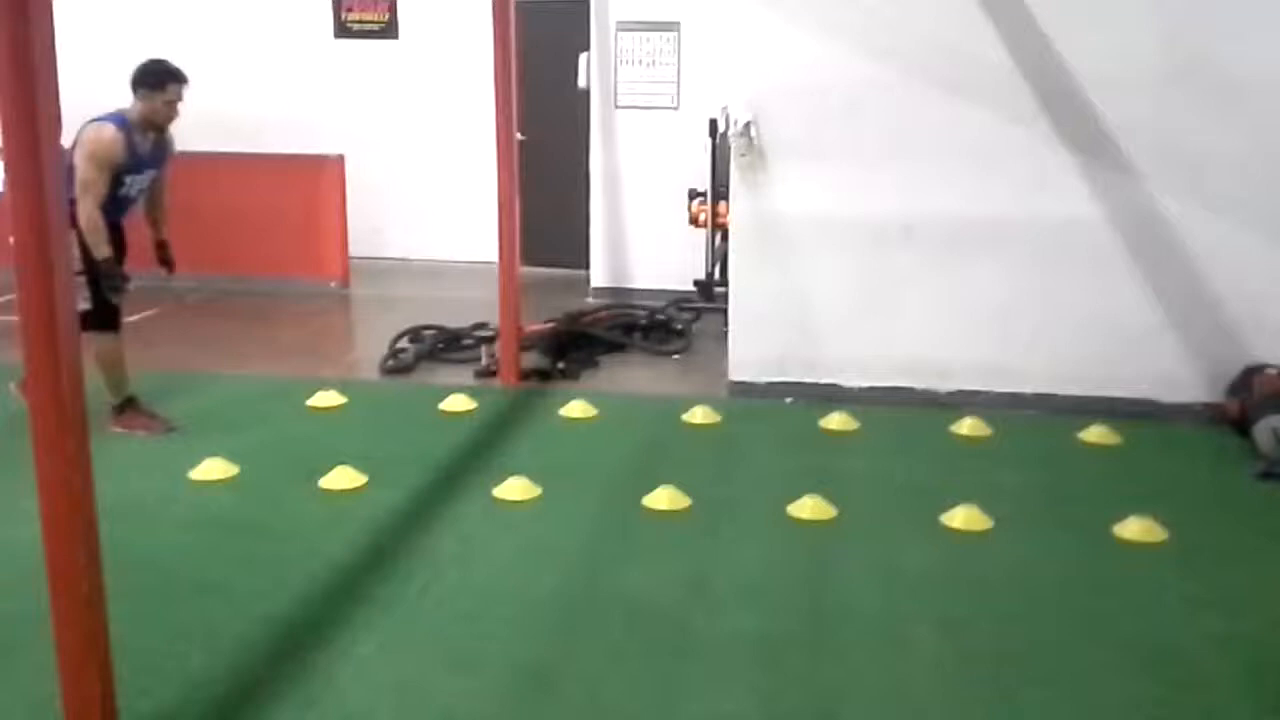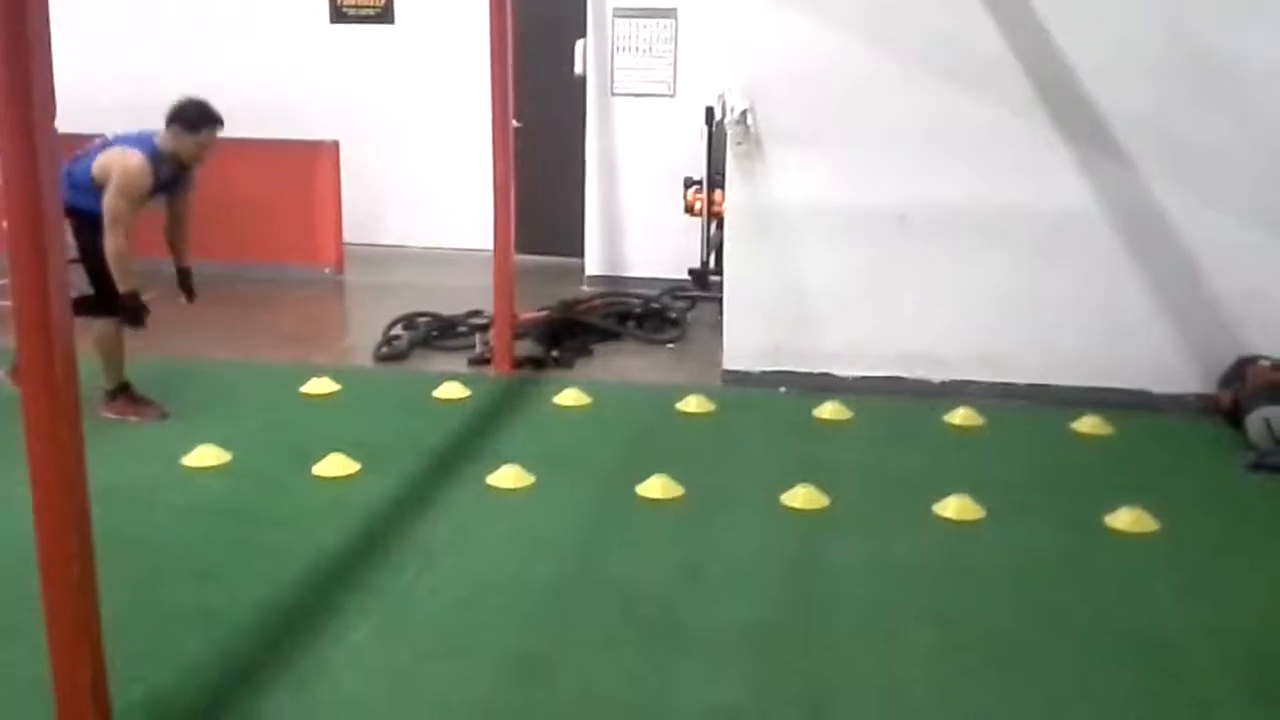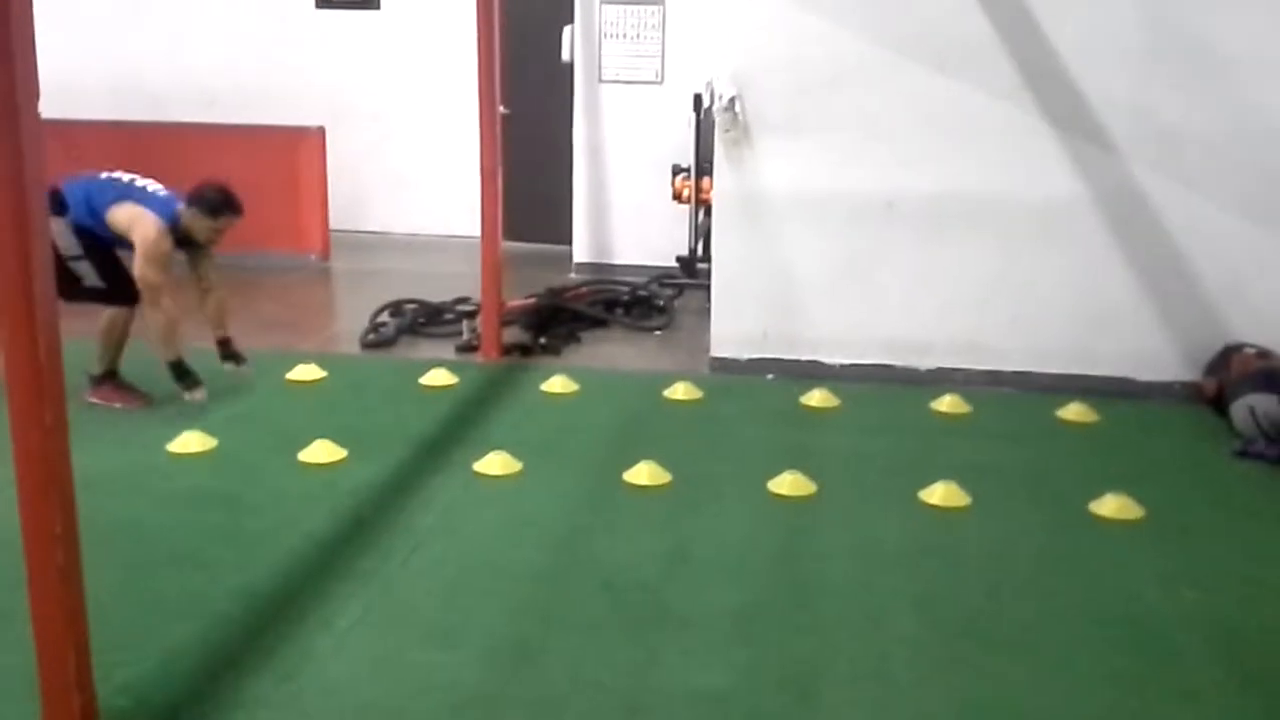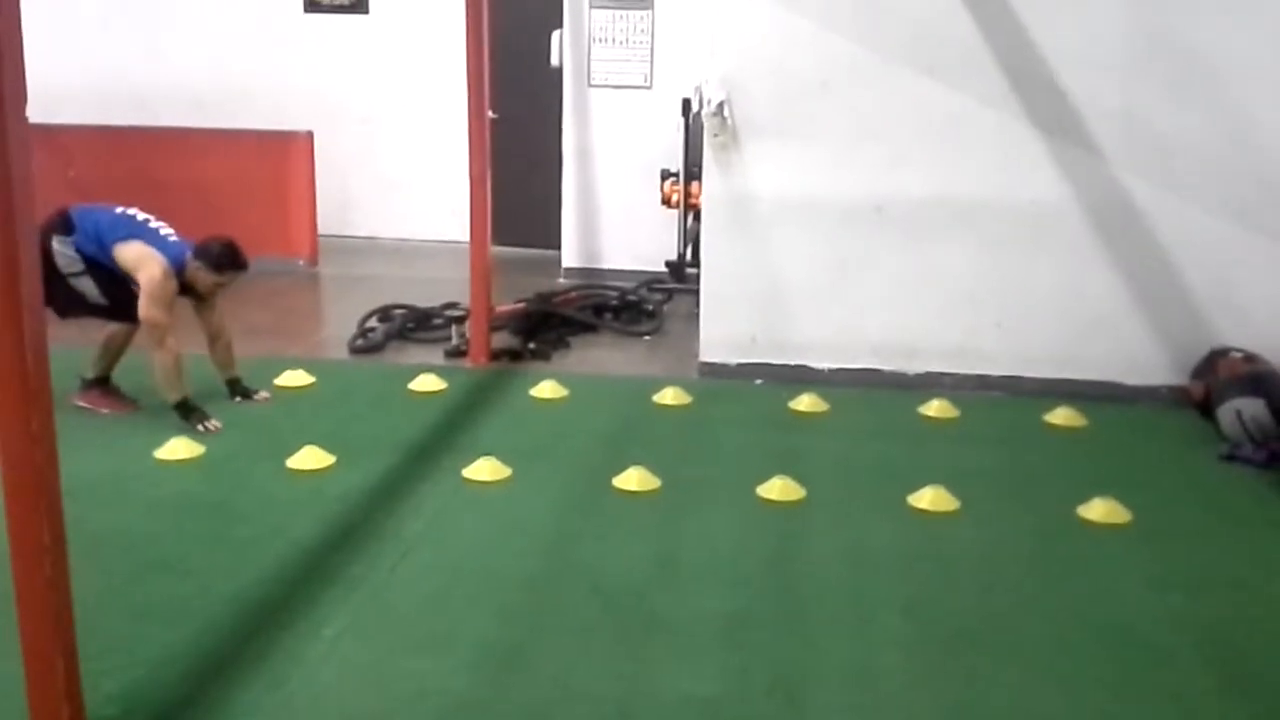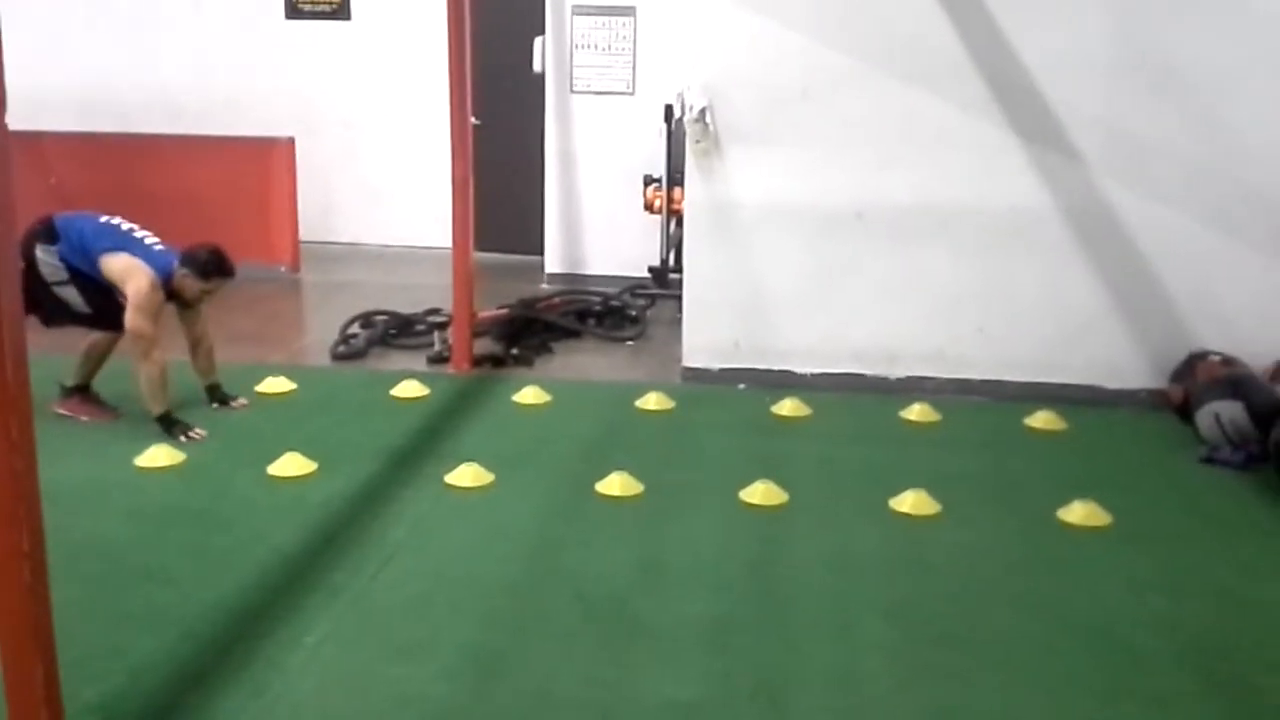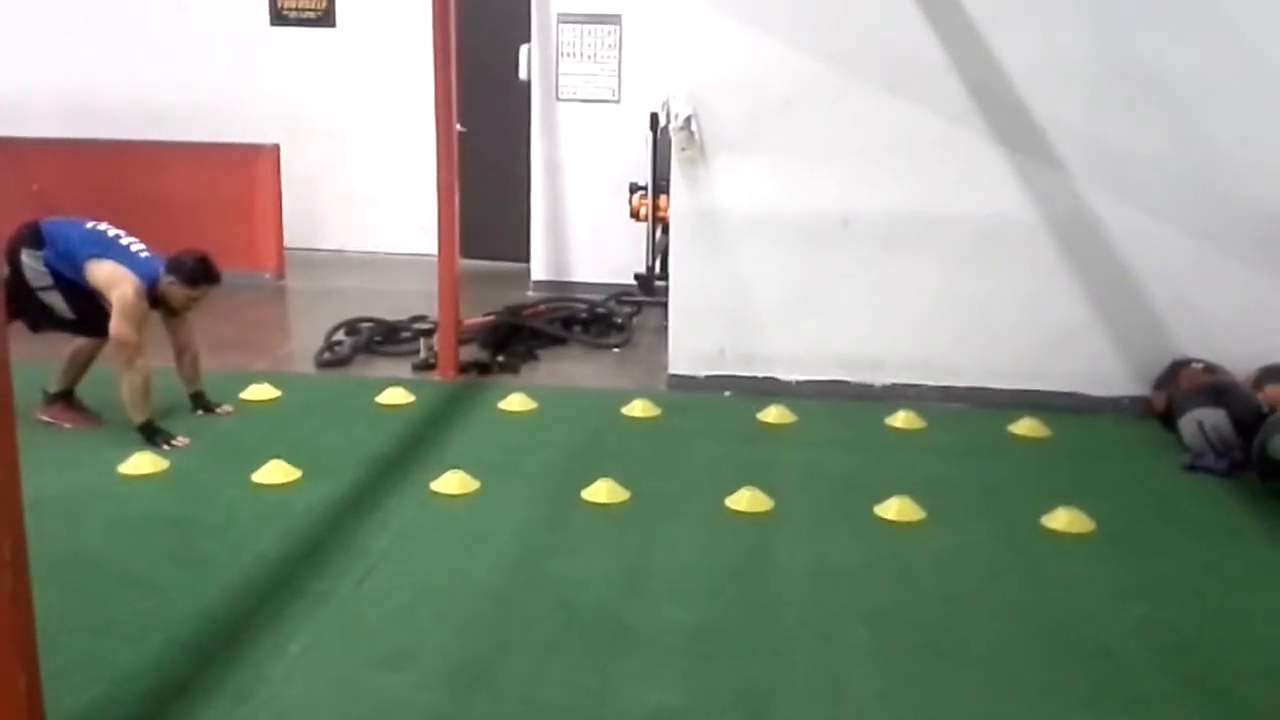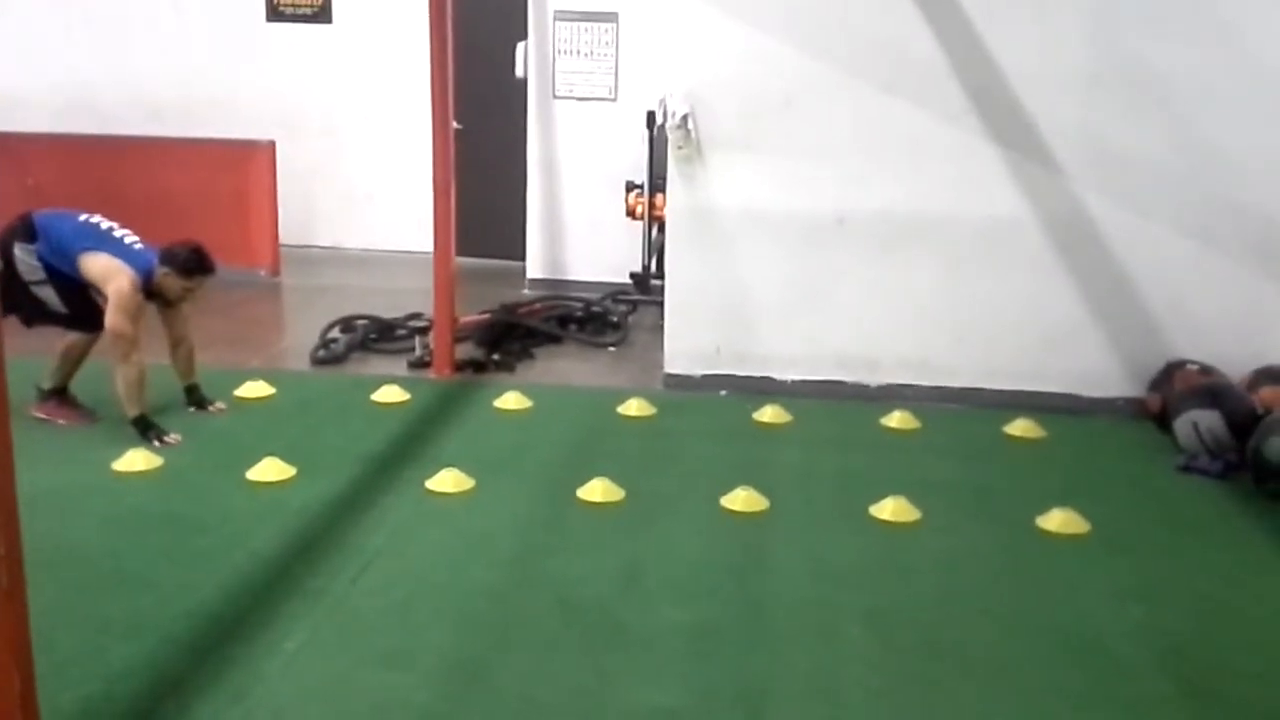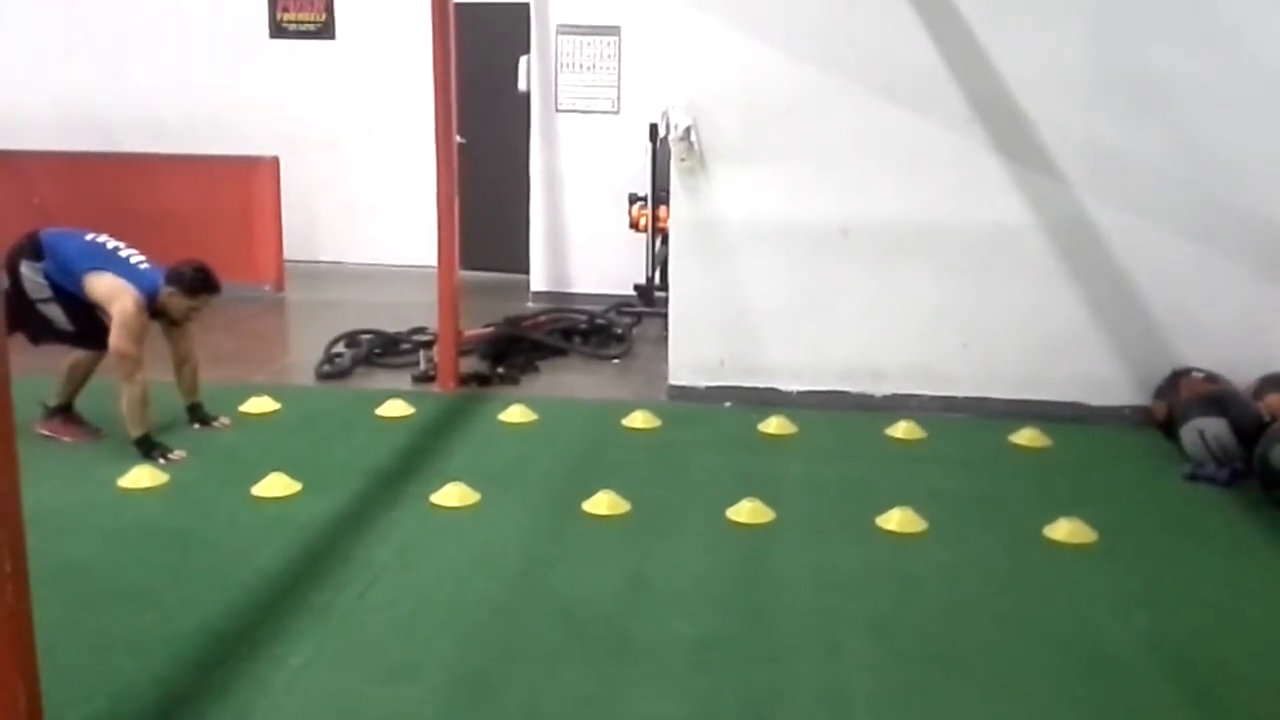
dt=0.4s
person 1, frame 1
left shoulder: (162, 141)
right shoulder: (105, 138)
left elbow: (155, 193)
right elbow: (87, 206)
left wrist: (161, 241)
right wrist: (105, 264)
left hip: (107, 226)
right hip: (75, 230)
left knee: (78, 314)
right knee: (102, 316)
right ankle: (123, 409)
person 1, frame 2
left shoulder: (180, 165)
right shoulder: (134, 166)
left elbow: (177, 220)
right elbow: (117, 235)
left wrist: (183, 271)
right wrist: (129, 297)
left hip: (91, 215)
right hip: (65, 216)
right knee: (107, 302)
right ankle: (116, 395)
person 1, frame 3
left shoulder: (193, 224)
right shoulder: (155, 232)
left elbow: (208, 289)
right elbow: (157, 304)
left wrist: (225, 345)
right wrist: (178, 366)
left hip: (84, 215)
right hip: (59, 214)
right knee: (123, 297)
right ankle: (103, 382)
person 1, frame 4
left shoulder: (199, 268)
right shoulder: (159, 275)
left elbow: (217, 334)
right elbow: (161, 345)
left wrist: (235, 383)
right wrist: (184, 407)
left hip: (90, 235)
right hip: (64, 237)
right knee: (127, 314)
right ankle: (94, 388)
person 1, frame 5
left shoulder: (184, 274)
right shoulder: (146, 285)
left elbow: (199, 340)
right elbow: (148, 356)
left wrist: (214, 390)
right wrist: (166, 420)
left hip: (74, 240)
right hip: (47, 245)
right knee: (110, 323)
right ankle: (74, 395)
person 1, frame 6
left shoulder: (169, 281)
right shoulder: (131, 292)
left elbow: (185, 348)
right elbow: (131, 364)
left wrist: (198, 398)
right wrist: (148, 429)
left hip: (61, 247)
right hip: (33, 249)
right knee: (95, 329)
right ankle: (57, 401)
person 1, frame 7
left shoulder: (164, 273)
right shoulder: (127, 285)
left elbow: (180, 340)
right elbow: (126, 358)
left wrist: (193, 392)
right wrist: (142, 424)
left hip: (56, 241)
right hip: (26, 242)
right knee: (88, 324)
right ankle: (51, 398)
person 1, frame 8
left shoulder: (169, 292)
right shoulder: (131, 306)
left elbow: (185, 359)
right elbow: (131, 378)
left wrist: (195, 410)
right wrist: (145, 443)
left hip: (63, 256)
right hip: (32, 261)
right knee: (94, 342)
right ankle: (56, 415)
